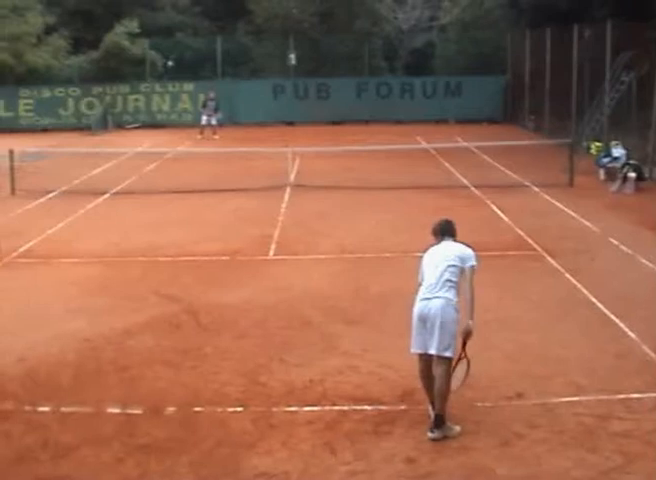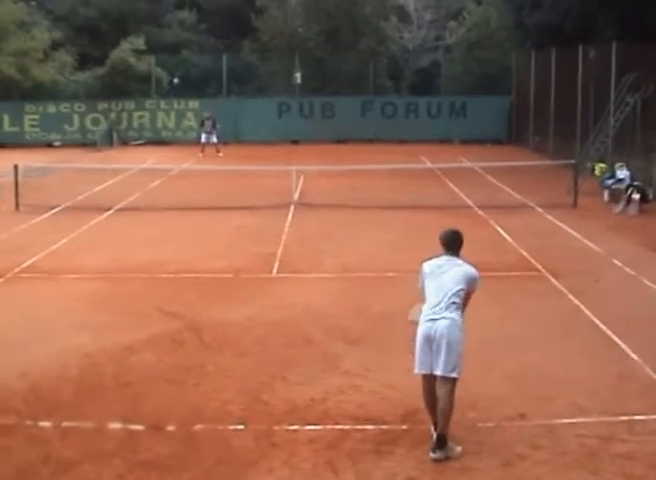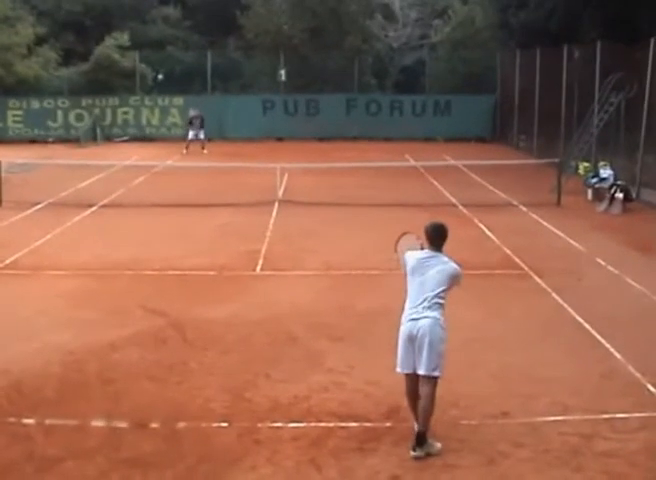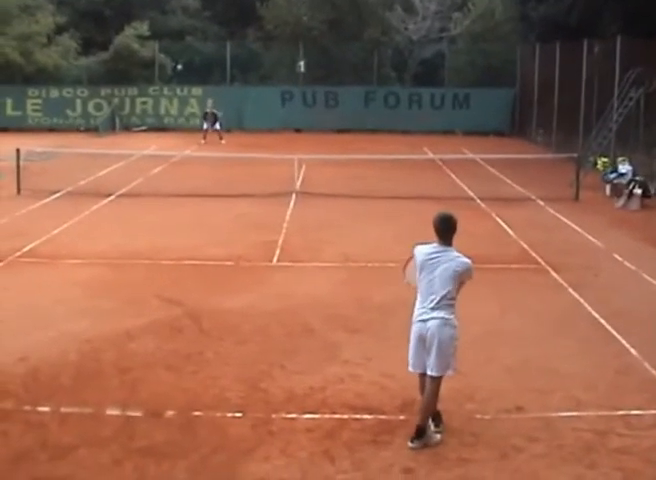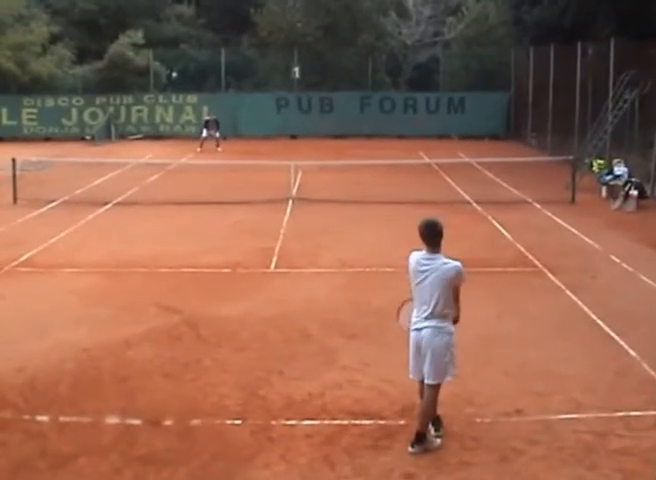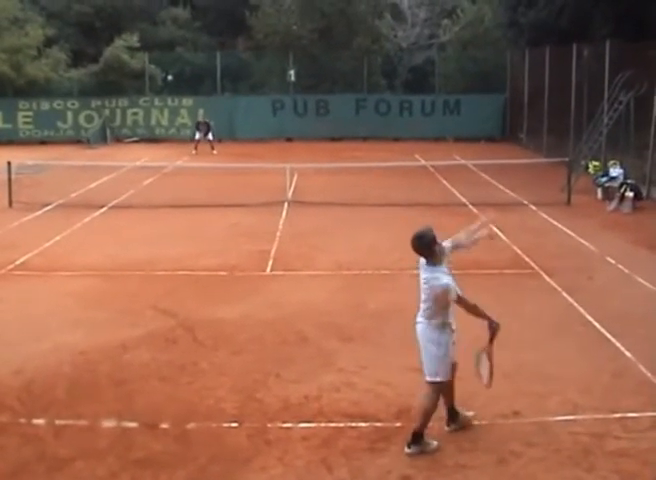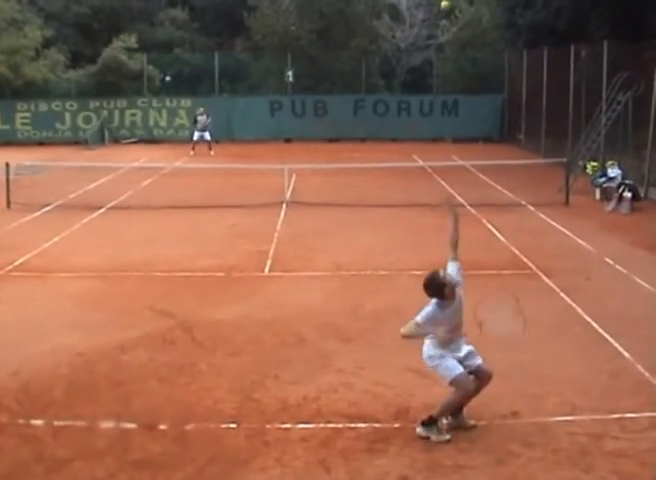
dt=0.7s
person 1, frame 1
left shoulder: (429, 253)
right shoulder: (466, 252)
right elbow: (468, 287)
right wrist: (470, 320)
left hip: (421, 304)
right hip: (443, 306)
left knee: (424, 360)
right knee: (442, 364)
left ankle: (434, 407)
right ankle: (438, 424)
person 1, frame 2
left shoulder: (427, 266)
right shoulder: (470, 272)
left hip: (426, 324)
right hip: (449, 326)
left knee: (428, 380)
right knee: (446, 385)
left ankle: (436, 427)
right ankle: (440, 445)
person 1, frame 3
left shoulder: (410, 257)
right shoulder: (453, 269)
left hip: (409, 322)
right hip: (431, 325)
left knee: (411, 379)
right knee: (427, 383)
left ankle: (420, 425)
right ankle: (421, 442)
person 1, frame 4
left shoulder: (419, 252)
right shoulder: (464, 264)
left hip: (420, 321)
right hip: (442, 324)
left knee: (424, 377)
right knee: (433, 381)
left ankle: (433, 416)
right ankle: (419, 434)
person 1, frame 5
left shoulder: (413, 259)
right shoulder: (454, 268)
right elbow: (455, 296)
right wrist: (456, 313)
left hip: (417, 329)
right hip: (439, 332)
left knee: (424, 383)
right knee: (432, 386)
left ankle: (434, 421)
right ankle: (419, 440)
person 1, frame 6
left shoulder: (428, 259)
right shoulder: (442, 283)
left elbow: (457, 242)
right elbow: (466, 305)
left wrist: (476, 231)
right wrist: (490, 321)
left hip: (431, 326)
right hip: (435, 331)
left knee: (449, 369)
right knee: (435, 386)
left ankle: (453, 417)
right ankle: (416, 441)
person 1, frame 7
left shoulder: (452, 279)
right shoulder: (432, 310)
left elbow: (454, 250)
right elbow: (405, 331)
left wrist: (455, 219)
right wrist: (430, 333)
left hip: (456, 348)
right hip: (438, 354)
left knee: (484, 376)
right knee: (464, 386)
left ankle: (453, 414)
right ankle: (427, 424)
